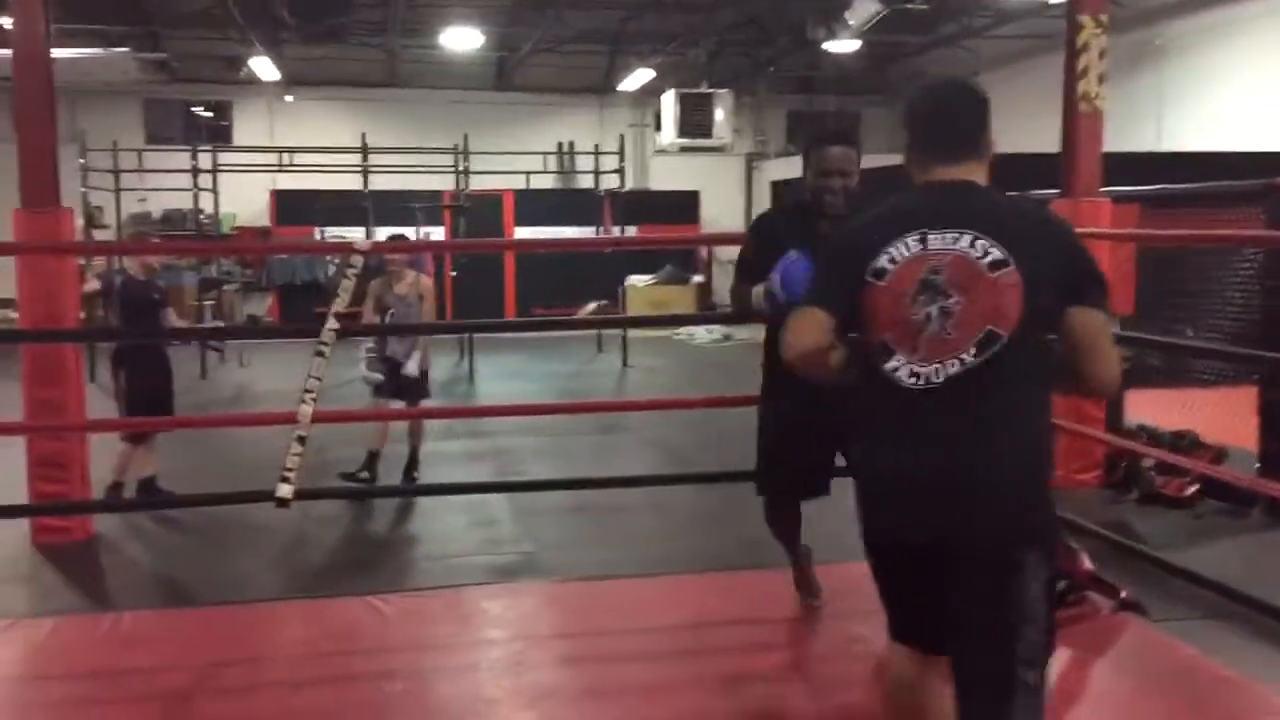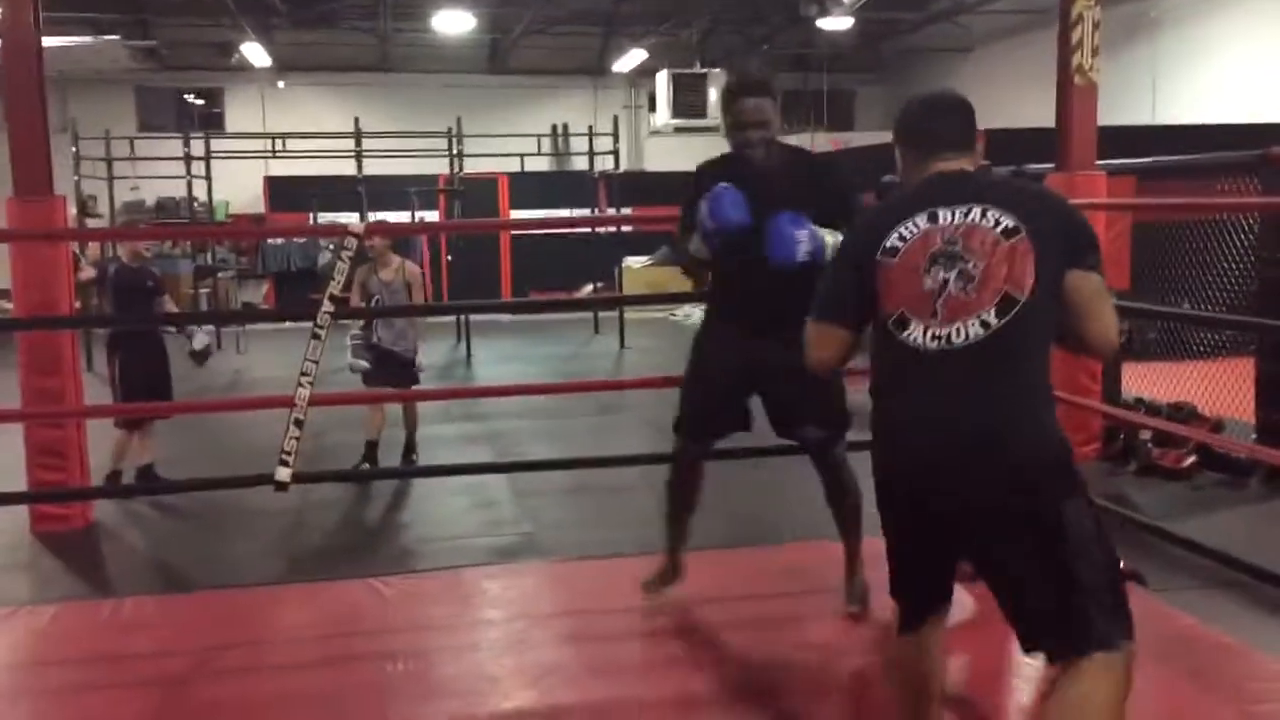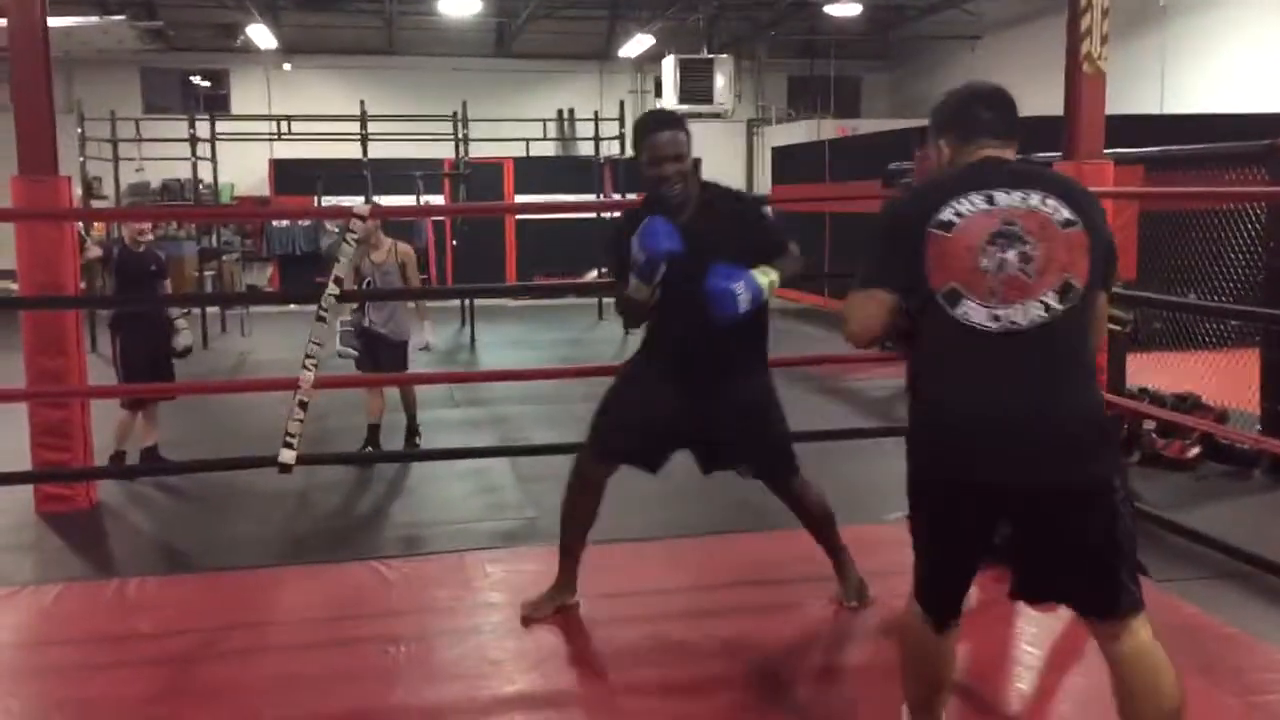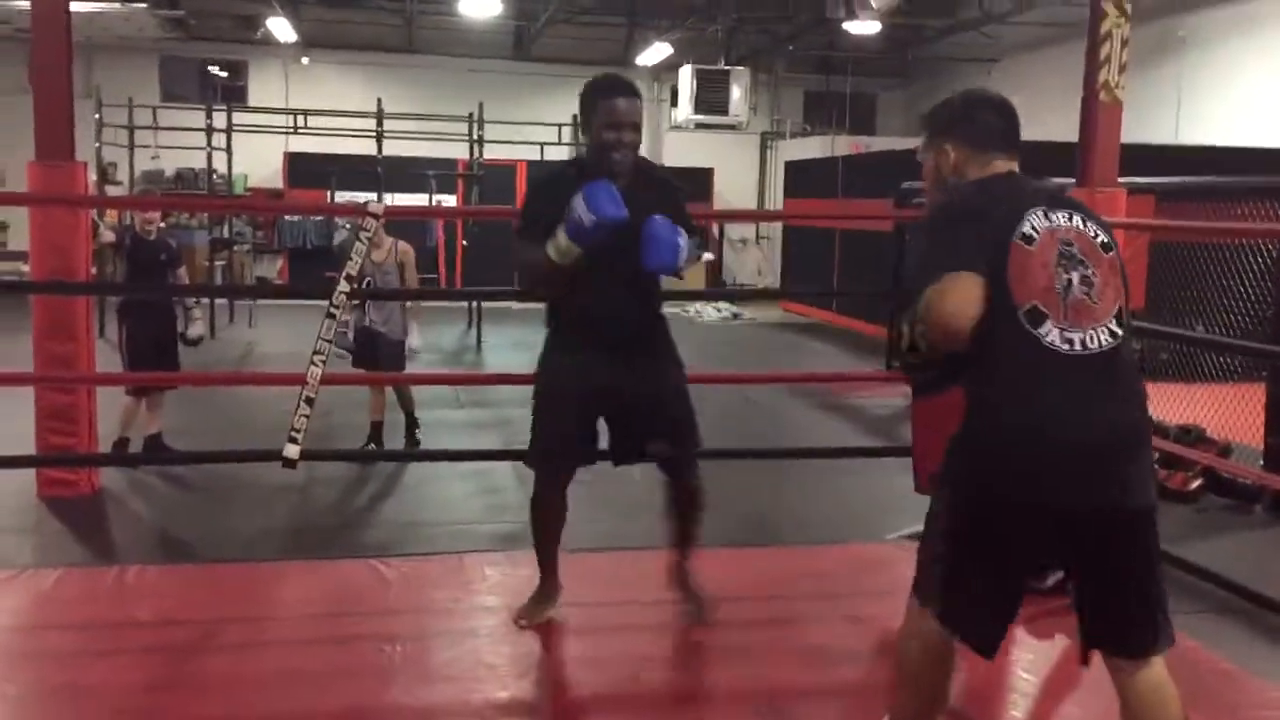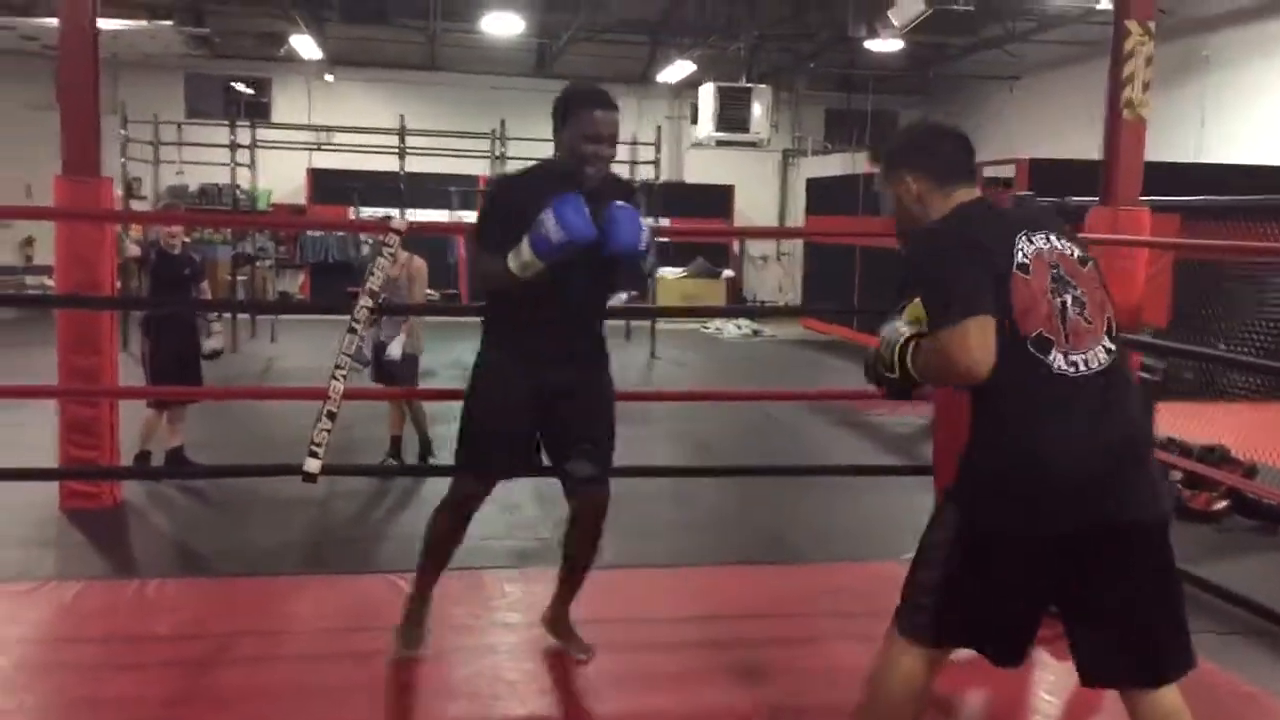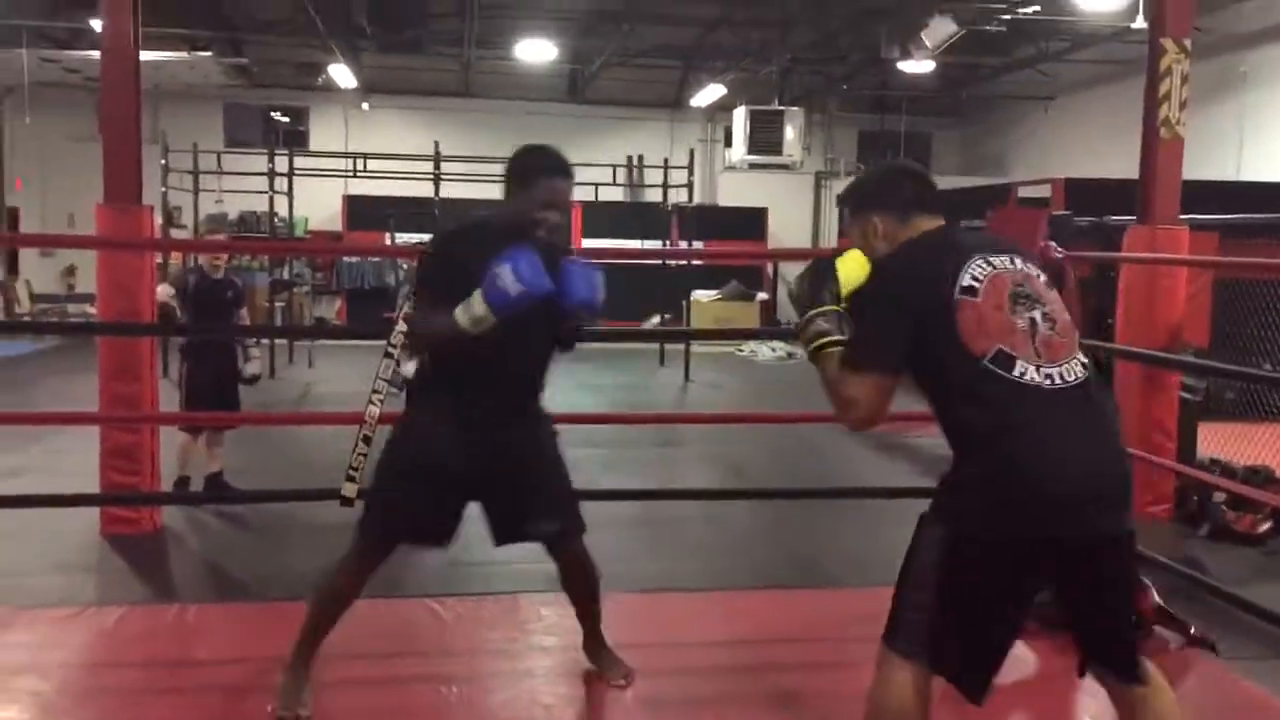
dt=0.2s
person 1, frame 1
left shoulder: (866, 235)
right shoulder: (1042, 235)
left elbow: (801, 348)
right elbow: (1102, 372)
left hip: (892, 484)
right hip: (1001, 492)
left knee: (915, 644)
person 1, frame 2
left shoulder: (876, 227)
right shoulder: (1043, 208)
left elbow: (823, 354)
right elbow: (1100, 335)
left hip: (909, 452)
right hip: (1020, 450)
left knee: (919, 614)
right knee: (1099, 649)
person 1, frame 3
left shoulder: (919, 207)
right shoulder: (1079, 203)
left elbow: (864, 326)
right elbow: (1091, 337)
left hip: (952, 435)
right hip: (1067, 433)
left knee: (932, 603)
right knee: (1121, 622)
person 1, frame 4
left shoulder: (962, 210)
right shoulder: (1083, 217)
left elbow: (954, 316)
left wrist: (920, 329)
left hip: (1009, 447)
right hip: (1116, 454)
left knee: (936, 611)
right knee: (1139, 654)
person 1, frame 5
left shoulder: (945, 242)
right shoulder: (1050, 231)
left elbow: (970, 360)
left wrist: (906, 352)
left hip: (1017, 473)
right hip: (1122, 471)
left knee: (914, 641)
person 1, frame 6
left shoulder: (900, 275)
right shoulder: (1013, 258)
left elbow: (859, 408)
left wrist: (820, 330)
left hip: (1005, 487)
right hip: (1100, 476)
left knee: (909, 659)
right knee: (1125, 666)
person 2, frame 1
right shoulder: (772, 228)
right elbow: (740, 299)
right wrist: (768, 295)
right hip: (790, 382)
right knee: (780, 495)
right ankle: (799, 562)
person 2, frame 2
left shoulder: (813, 172)
right shoulder: (711, 180)
right elbow: (693, 266)
left wrist: (819, 242)
right wrist: (705, 239)
left hip: (798, 332)
right hip: (729, 331)
left knee: (828, 453)
right knee: (690, 445)
left ankle: (854, 570)
right ankle: (673, 560)
person 2, frame 3
left shoulder: (734, 208)
right shoulder: (633, 225)
left elbow: (790, 260)
right elbow: (630, 317)
left wrist: (758, 285)
right wrist: (641, 280)
left hip: (734, 368)
right hip: (661, 367)
left knee: (783, 479)
right knee: (592, 464)
left ankle: (844, 567)
right ankle: (565, 583)
person 2, frame 4
left shoulder: (659, 185)
right shoulder: (553, 188)
left elbow: (682, 253)
right elbow: (529, 276)
left wrist: (675, 252)
right wrist: (570, 238)
left hip: (646, 348)
right hip: (573, 352)
left knee: (682, 465)
right knee: (552, 474)
left ankle: (682, 567)
right ankle: (548, 583)
person 2, frame 5
left shoulder: (619, 197)
right shoulder: (513, 193)
left elbow: (629, 277)
right elbow: (483, 281)
left wrist: (637, 253)
right wrist: (533, 252)
left hip: (582, 362)
right hip: (510, 355)
left knee: (592, 498)
right knee: (470, 486)
left ankle: (558, 614)
right ankle: (419, 602)
person 2, frame 6
left shoulder: (553, 259)
right shoulder: (454, 249)
left elbow: (558, 338)
right elbow: (422, 340)
left wrist: (580, 309)
right wrist: (483, 306)
left hip: (515, 420)
right hip: (440, 419)
left knee: (568, 544)
right knee: (371, 548)
left ankle: (596, 647)
right ankle: (298, 669)
person 3, frame 1
left shoulder: (156, 287)
right shoulder: (116, 282)
left elbow: (170, 320)
right elbow: (88, 286)
left hip: (156, 358)
right hip: (130, 361)
right knee: (135, 430)
left ankle: (147, 483)
right ankle: (115, 487)
person 3, frame 2
left shoulder: (152, 273)
right shoulder: (110, 271)
left elbow: (166, 306)
right elbow: (86, 273)
left wrist: (193, 330)
left hip: (153, 345)
right hip: (124, 347)
left knee: (149, 415)
right knee: (130, 418)
left ankle: (145, 470)
right ankle: (114, 476)
person 3, frame 3
left shoulder: (156, 257)
right shoulder: (113, 251)
left elbow: (166, 293)
right elbow: (90, 251)
left wrist: (179, 324)
left hip: (156, 328)
right hip: (126, 330)
left knee: (153, 396)
right knee: (133, 399)
left ankle: (149, 452)
right ankle: (117, 458)
person 3, frame 4
left shoulder: (168, 245)
right shoulder: (125, 238)
left elbow: (181, 280)
right elbow: (103, 236)
left wrist: (194, 314)
left hip: (164, 316)
right hip: (134, 317)
left knee: (160, 383)
right knee: (138, 386)
left ankle: (153, 440)
right ankle: (121, 443)
person 3, frame 5
left shoulder: (192, 258)
right shoulder: (150, 251)
left elbow: (204, 296)
right elbow: (129, 250)
left wrist: (214, 329)
right wrist: (122, 244)
left hip: (188, 331)
right hip: (158, 331)
left knee: (182, 396)
right knee: (160, 399)
left ankle: (175, 453)
right ankle: (143, 456)
person 3, frame 6
left shoulder: (234, 284)
right shoulder: (188, 278)
left elbow: (242, 319)
right elbow: (160, 294)
left wrist: (252, 353)
right wrist: (164, 298)
left hip: (226, 357)
right hip: (196, 358)
left knee: (220, 424)
right knee: (193, 424)
left ankle: (214, 480)
right ankle: (182, 482)
person 4, frame 1
left shoulder: (423, 284)
right shoulder: (378, 286)
left elbow: (427, 324)
right elbow: (368, 320)
left wrist: (416, 357)
right wrist: (369, 352)
left hip: (413, 357)
right hip: (387, 355)
left knee: (414, 410)
right knee: (380, 408)
left ankle: (412, 464)
right ankle: (369, 468)
person 4, frame 2
left shoulder: (409, 270)
right shoulder: (363, 273)
right elbow: (354, 309)
left wrist: (422, 347)
right wrist: (356, 340)
left hip: (403, 344)
right hip: (374, 344)
left knee: (406, 397)
right knee: (374, 398)
left ankle: (410, 447)
right ankle: (370, 457)
person 4, frame 3
left shoulder: (402, 251)
right shoulder: (357, 255)
left elbow: (416, 289)
left wrist: (425, 325)
right wrist: (346, 326)
left hip: (395, 328)
right hip: (366, 327)
left knee: (401, 381)
right knee: (372, 382)
left ankle: (412, 428)
right ankle: (372, 440)
person 4, frame 4
left shoulder: (402, 250)
left elbow: (411, 291)
left wrist: (412, 327)
right wrist: (347, 324)
left hip: (392, 327)
right hip: (365, 325)
left knee: (396, 380)
right knee: (374, 381)
left ankle: (412, 424)
right ankle: (375, 438)
person 4, frame 5
left shoulder: (415, 265)
left wrist: (400, 339)
left hip: (405, 343)
right hip: (383, 340)
left knee: (409, 396)
right knee: (393, 396)
left ankle: (425, 447)
right ankle: (395, 452)
person 4, frame 6
left shoulder: (445, 292)
right shoulder: (409, 292)
left elbow: (446, 334)
right elbow: (403, 330)
left wrist: (417, 362)
right wrist: (402, 362)
left hip: (439, 367)
right hip: (417, 367)
left knee: (439, 422)
right knee: (426, 420)
right ankle: (432, 470)
